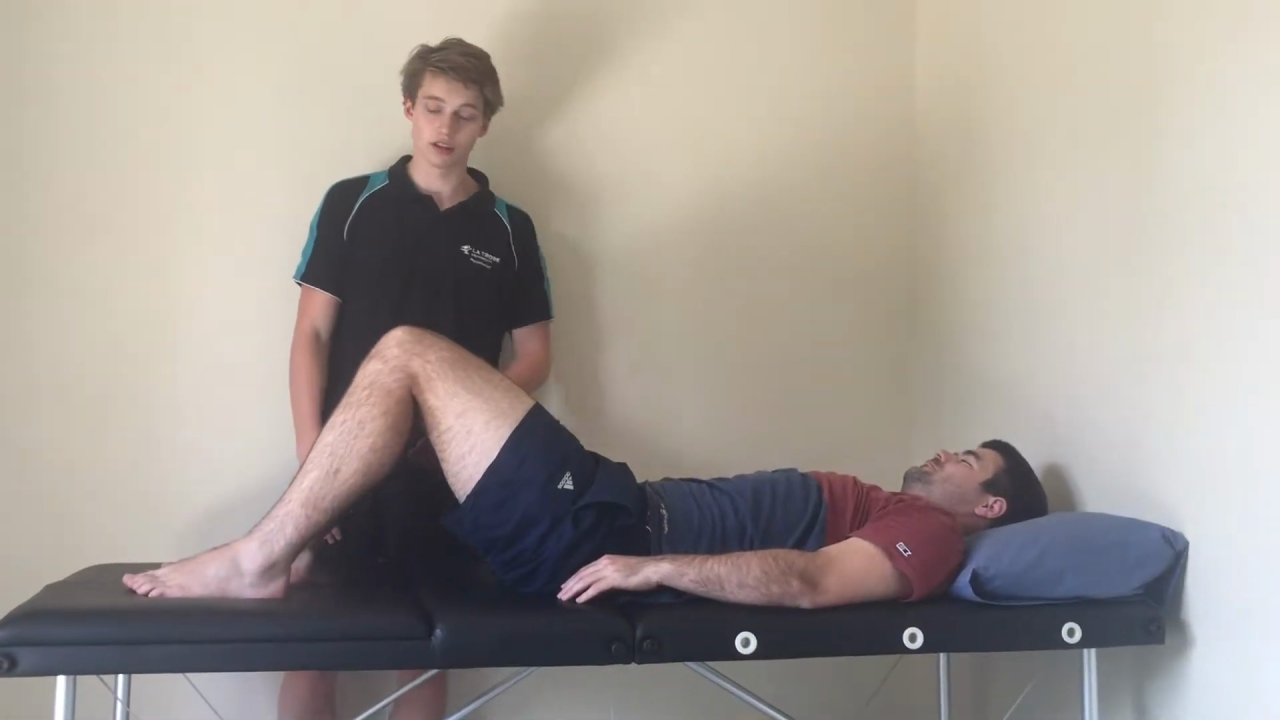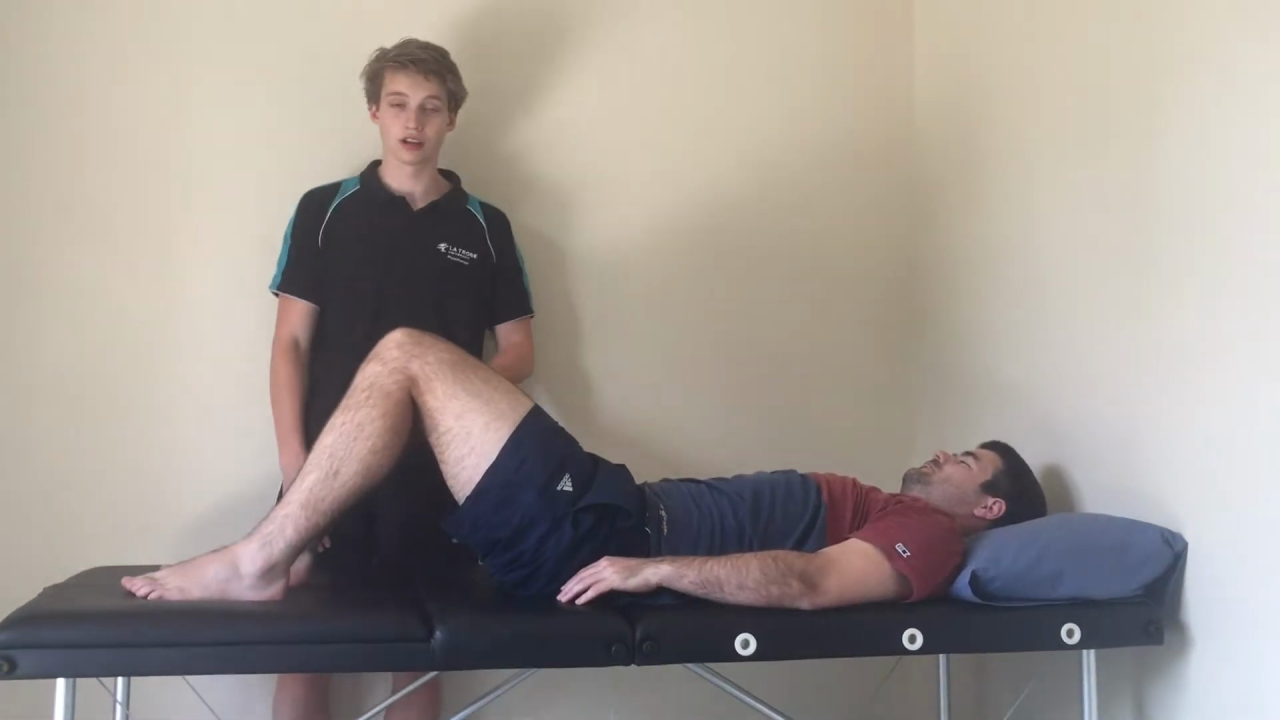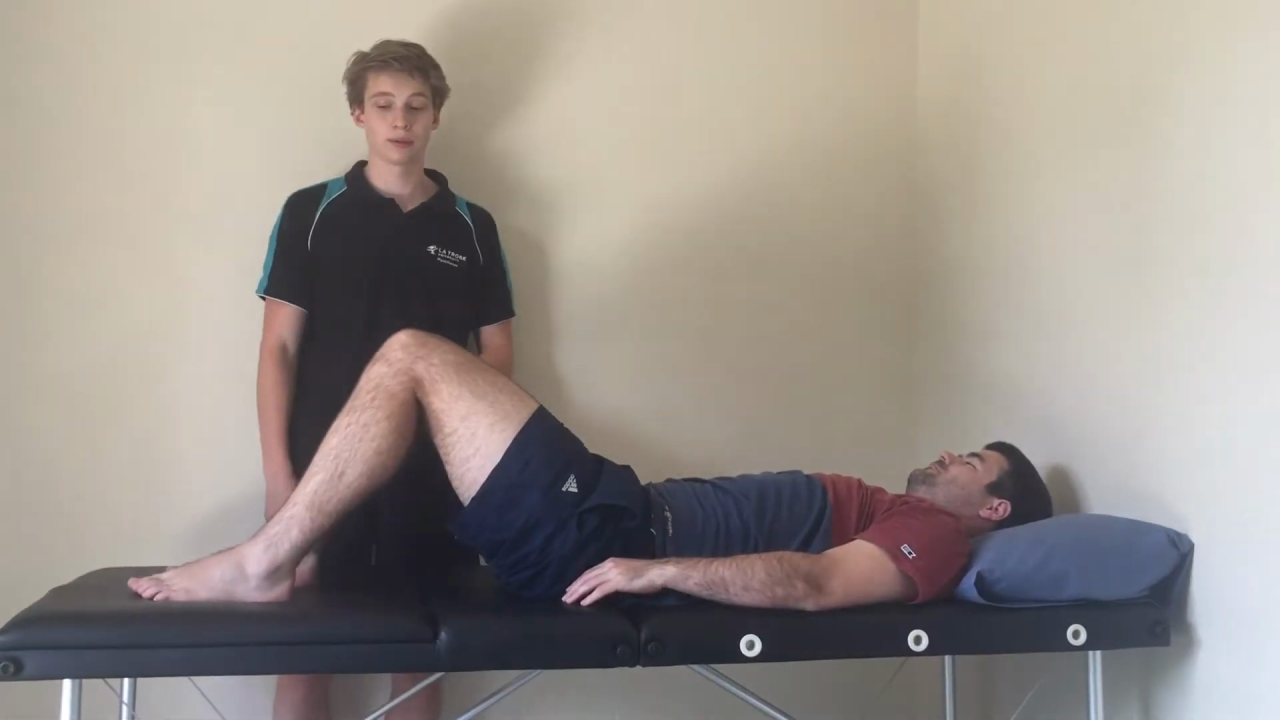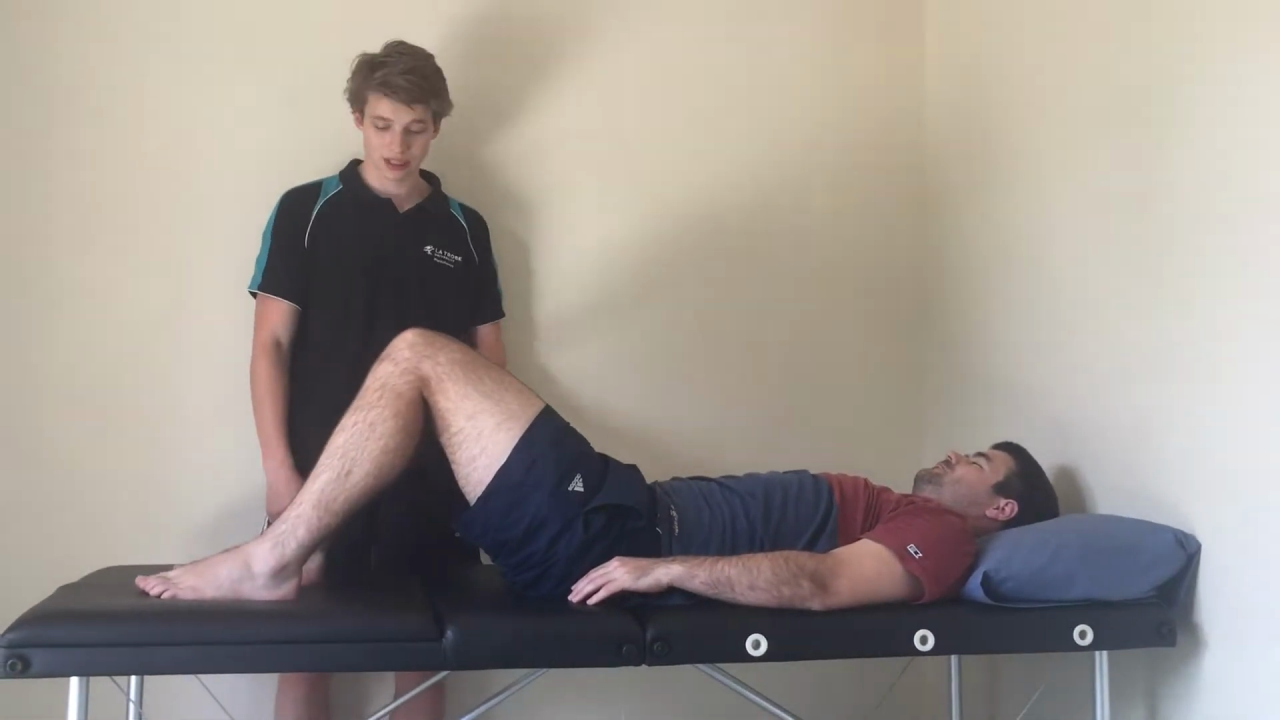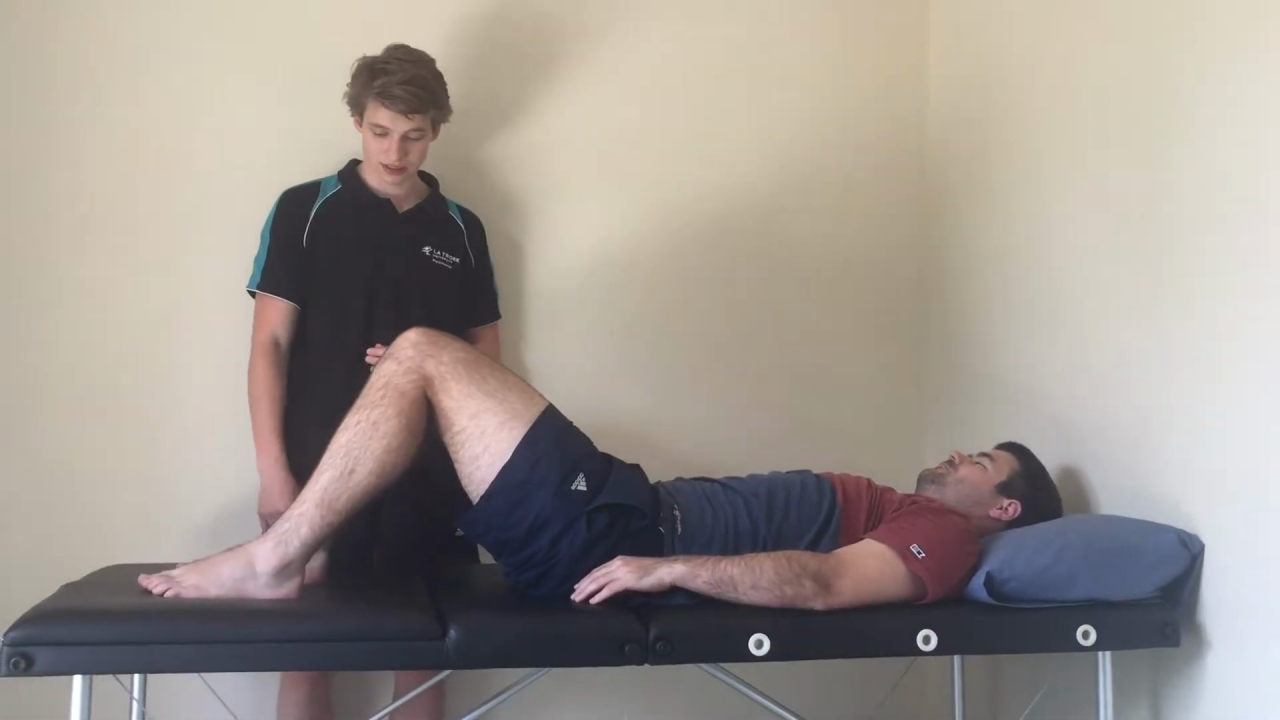
dt=0.3s
person 1, frame 1
left shoulder: (927, 536)
right shoulder: (884, 514)
left elbow: (807, 582)
left wrist: (652, 566)
left hip: (603, 535)
right hip: (625, 513)
left knee: (408, 352)
right knee: (411, 363)
left ankle: (259, 559)
right ankle: (283, 551)
person 1, frame 2
left shoulder: (927, 537)
right shoulder: (880, 513)
left elbow: (807, 584)
left wrist: (653, 568)
left hip: (602, 537)
right hip: (624, 517)
left knee: (407, 355)
right knee: (417, 363)
left ankle: (257, 562)
right ankle: (276, 553)
person 1, frame 3
left shoulder: (932, 538)
right shoulder: (887, 515)
left elbow: (810, 584)
left wrist: (658, 569)
left hip: (605, 537)
right hip: (629, 518)
left knee: (412, 356)
right knee: (419, 367)
left ankle: (264, 563)
right ankle: (287, 554)
person 1, frame 4
left shoulder: (937, 538)
right shoulder: (893, 515)
left elbow: (816, 585)
left wrist: (660, 569)
left hip: (611, 537)
right hip: (632, 516)
left knee: (419, 355)
right knee: (428, 362)
left ankle: (270, 561)
right ankle: (291, 552)
person 1, frame 5
left shoulder: (942, 537)
right shoulder: (896, 516)
left elbow: (818, 584)
left wrist: (665, 568)
left hip: (611, 536)
right hip: (636, 517)
left knee: (423, 353)
right knee: (422, 364)
left ankle: (275, 559)
right ankle: (298, 551)
person 2, frame 1
left shoulder: (509, 229)
right shoulder: (350, 204)
left elbow: (534, 354)
right elbow: (312, 335)
right wrist: (311, 457)
left hip: (450, 467)
person 2, frame 2
left shoulder: (484, 225)
right shoulder: (324, 210)
left elbow: (519, 351)
right elbow: (291, 344)
right wrist: (293, 461)
left hip: (437, 468)
person 2, frame 3
left shoulder: (471, 225)
right shoulder: (310, 212)
left elbow: (499, 352)
right elbow: (279, 350)
right wrist: (277, 472)
left hip: (433, 469)
person 2, frame 4
left shoulder: (464, 227)
right shoulder: (305, 211)
left elbow: (490, 350)
right elbow: (271, 345)
right wrist: (280, 469)
left hip: (430, 469)
right hip: (324, 465)
person 2, frame 5
left shoulder: (461, 228)
right shoulder: (303, 209)
left elbow: (486, 350)
right elbow: (270, 346)
right wrist: (273, 468)
left hip: (429, 468)
right hip: (323, 463)
